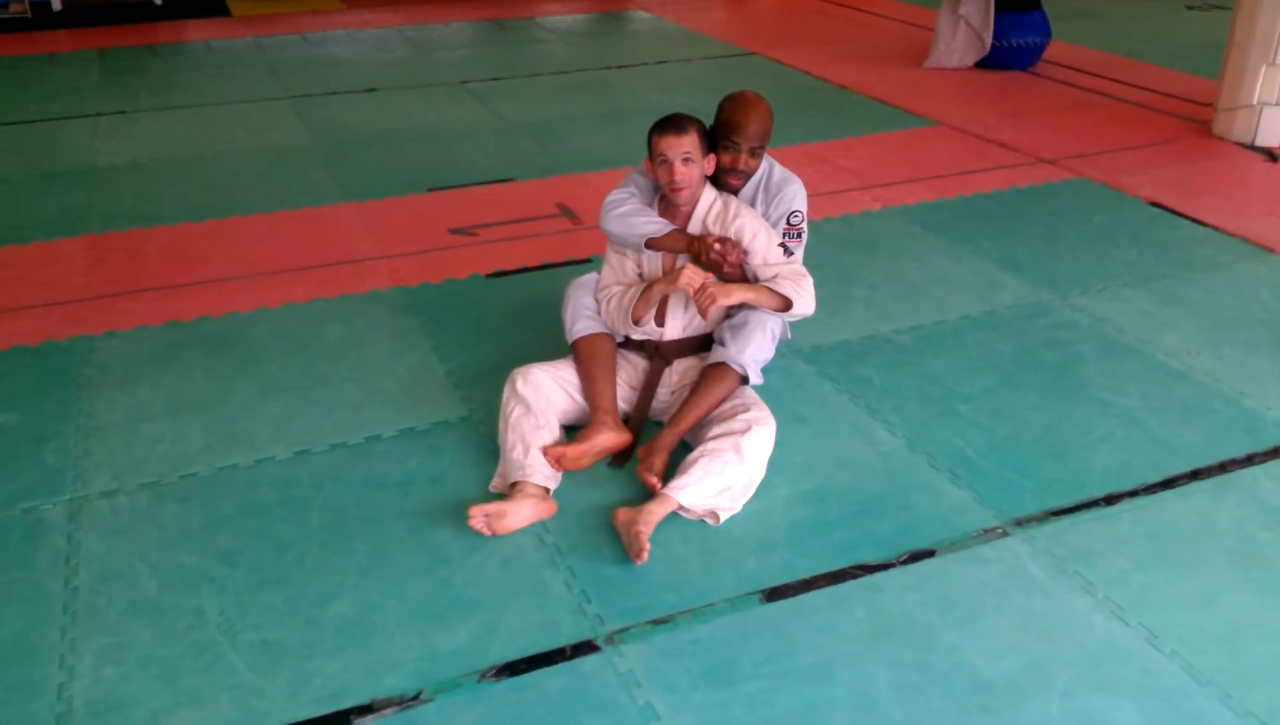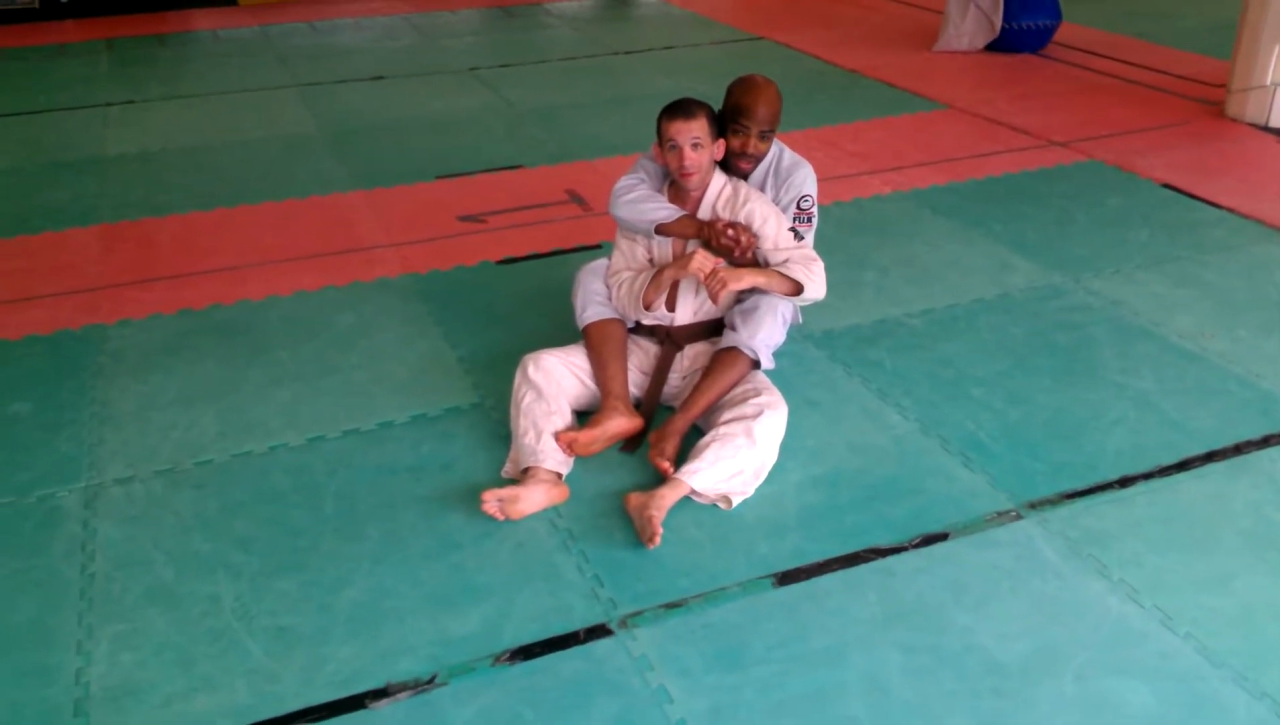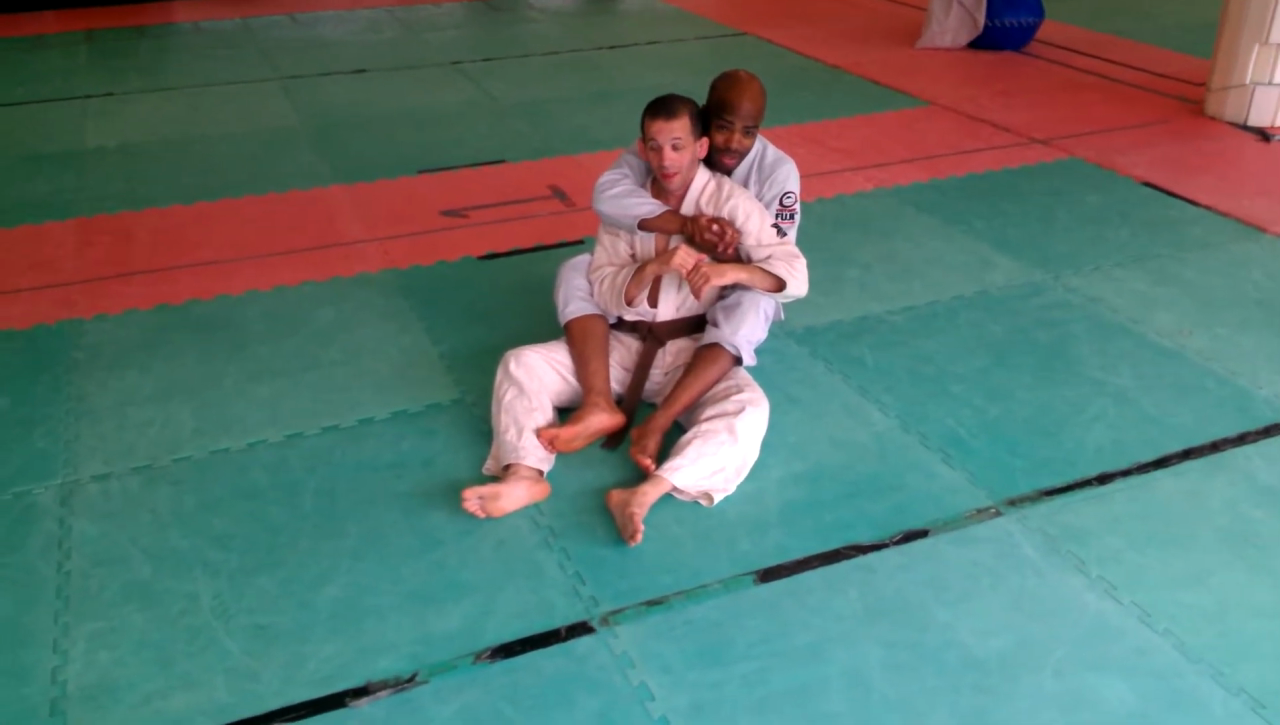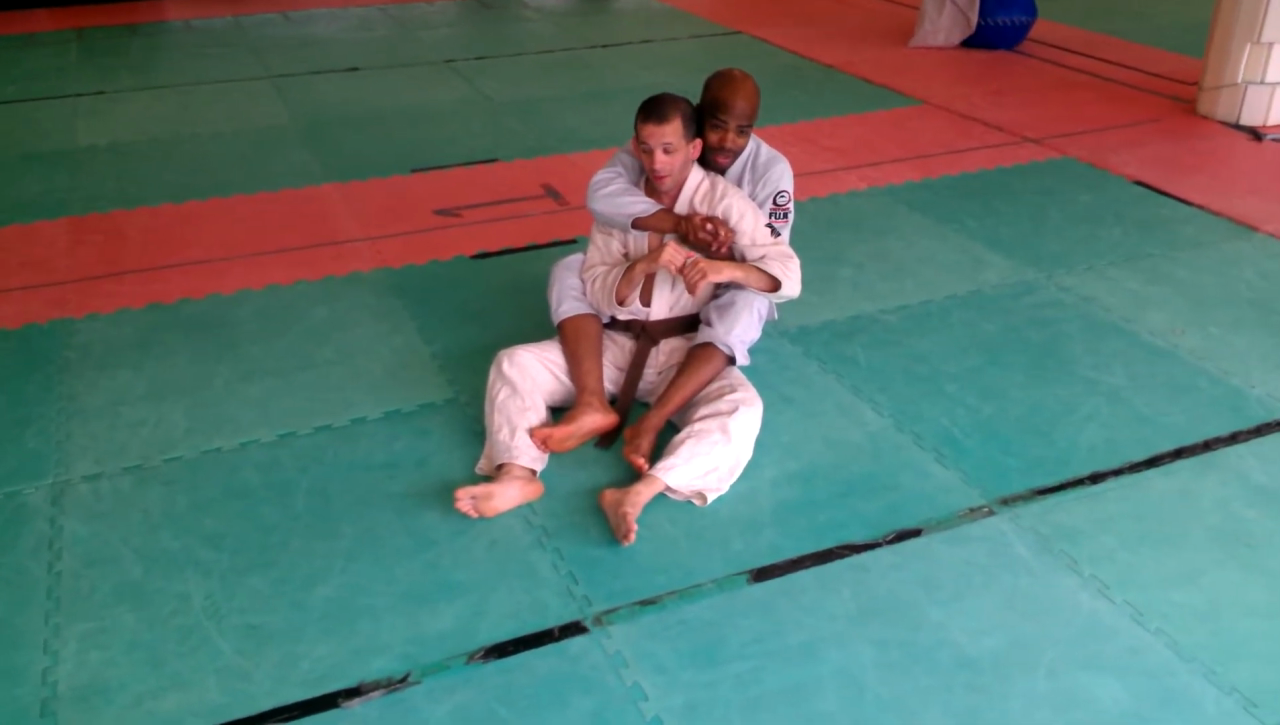
dt=0.4s
person 1, frame 1
left shoulder: (736, 221)
left elbow: (802, 294)
right elbow: (612, 313)
left wrist: (736, 291)
right wrist: (662, 286)
left hip: (702, 370)
right hip: (632, 363)
left knee: (754, 428)
right knee: (529, 382)
left ankle: (649, 513)
right ankle: (531, 493)
person 1, frame 2
left shoulder: (746, 206)
left elbow: (812, 278)
right elbow: (623, 299)
left wrist: (748, 276)
right wrist: (672, 271)
left hip: (712, 355)
right hip: (643, 348)
left knee: (766, 412)
right knee: (540, 368)
left ankle: (662, 497)
right ankle: (543, 479)
person 1, frame 3
left shoulder: (729, 202)
left elbow: (795, 275)
right elbow: (605, 294)
left wrist: (731, 271)
right wrist: (654, 266)
left hip: (694, 352)
right hip: (624, 344)
left knee: (747, 409)
right knee: (522, 364)
left ankle: (643, 494)
right ankle: (524, 475)
person 1, frame 4
left shoulder: (723, 201)
left elbow: (788, 276)
right elbow: (597, 293)
left wrist: (727, 269)
right wrist: (643, 265)
left hip: (687, 351)
right hip: (617, 344)
left knee: (741, 409)
right knee: (514, 364)
left ankle: (637, 494)
right ankle: (517, 475)
person 2, frame 1
left shoulder: (784, 190)
right elbow: (616, 212)
left wrist: (734, 273)
right wrist: (692, 243)
left hip: (729, 313)
left knee: (760, 328)
right knee: (585, 291)
left ankle: (664, 442)
right ankle: (606, 423)
person 2, frame 2
left shoulder: (794, 174)
right elbow: (625, 198)
left wrist: (744, 258)
right wrist: (702, 228)
left hip: (740, 297)
left knee: (771, 312)
right knee: (594, 276)
left ankle: (675, 427)
right ankle: (618, 408)
person 2, frame 3
left shoulder: (777, 171)
right elbow: (608, 194)
left wrist: (727, 254)
right wrist: (686, 224)
left hip: (722, 294)
left knee: (754, 308)
right knee: (577, 273)
left ankle: (657, 424)
right ankle: (599, 405)
person 2, frame 4
left shoulder: (771, 170)
right elbow: (602, 191)
left wrist: (721, 252)
right wrist: (679, 223)
left hip: (714, 295)
left knee: (748, 307)
right knee: (570, 272)
left ankle: (650, 423)
right ankle: (592, 404)
